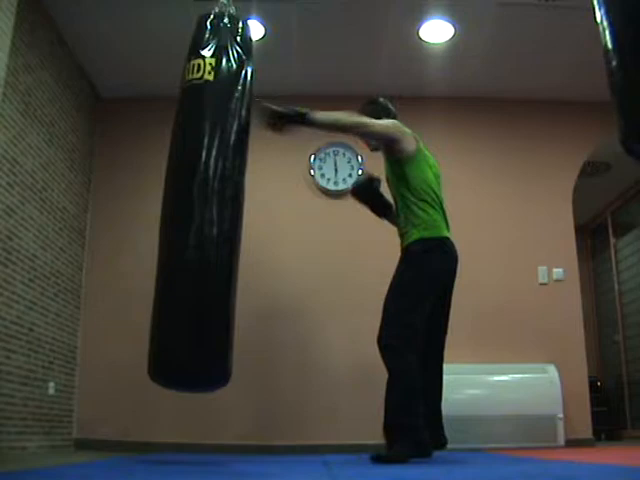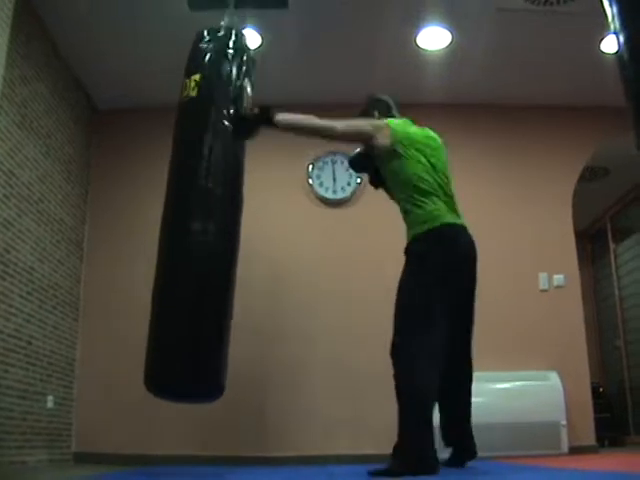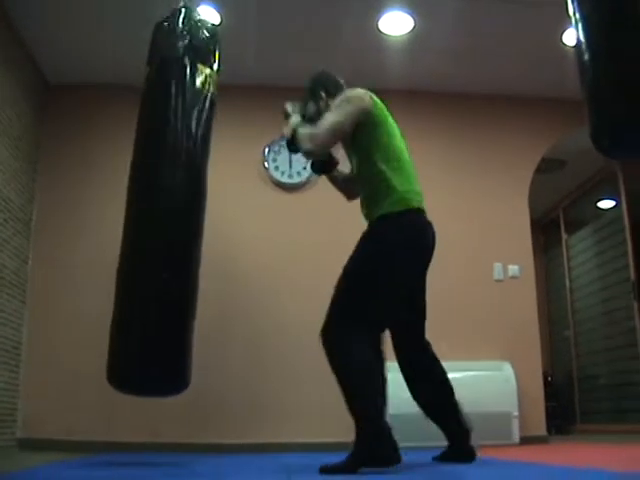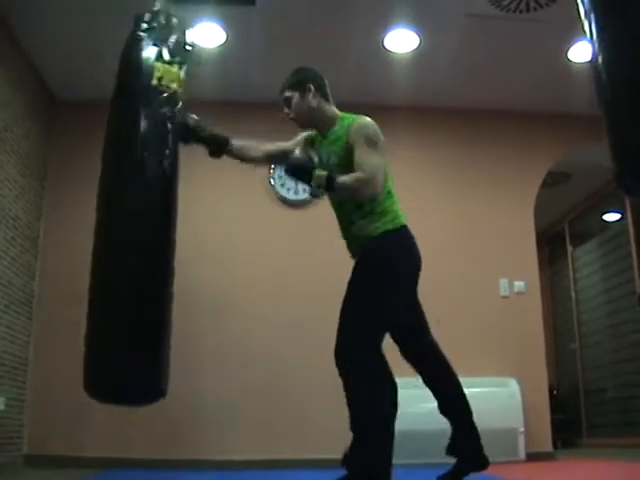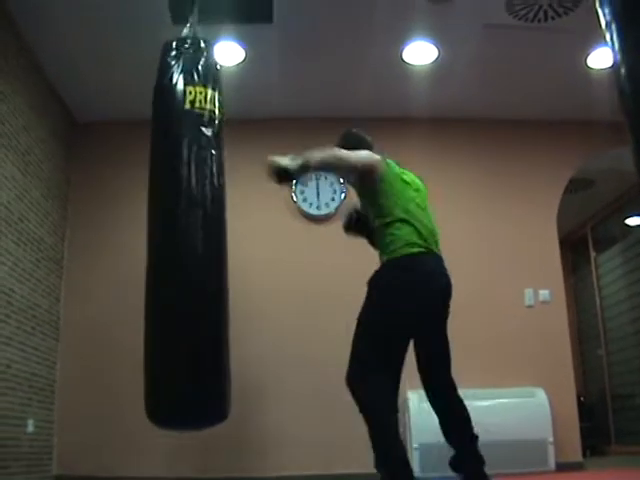
dt=1s
person 1, frame 1
left shoulder: (396, 132)
right shoulder: (413, 154)
left elbow: (349, 122)
left wrist: (298, 114)
right wrist: (376, 201)
left hip: (425, 252)
right hip: (440, 252)
left knee: (396, 340)
right knee: (425, 348)
left ankle: (409, 439)
right ankle: (430, 433)
person 1, frame 2
left shoulder: (381, 128)
right shoulder: (431, 138)
left elbow: (319, 127)
left wrist: (271, 116)
right wrist: (380, 176)
left hip: (435, 243)
right hip: (459, 241)
left knee: (413, 345)
right knee: (453, 348)
right ankle: (461, 444)
person 1, frame 3
left shoulder: (355, 98)
right shoulder: (367, 119)
left elbow: (308, 139)
right elbow: (357, 188)
left wrist: (295, 121)
right wrist: (326, 165)
left hip: (396, 228)
right hip: (415, 230)
left knee: (345, 333)
right knee: (410, 340)
left ankle: (374, 444)
right ankle: (458, 439)
person 1, frame 4
left shoulder: (361, 128)
right shoulder: (314, 140)
left elbow: (371, 187)
right elbow: (262, 152)
left wrist: (317, 175)
right wrist: (210, 137)
left hip: (388, 247)
right hip: (378, 252)
left knee: (360, 352)
right knee: (421, 351)
person 1, frame 5
left shoulder: (369, 162)
right shoulder: (411, 183)
left elbow: (329, 157)
left wrist: (288, 163)
right wrist: (369, 230)
left hip: (405, 277)
right hip: (433, 274)
left knee: (367, 377)
right knee: (439, 380)
